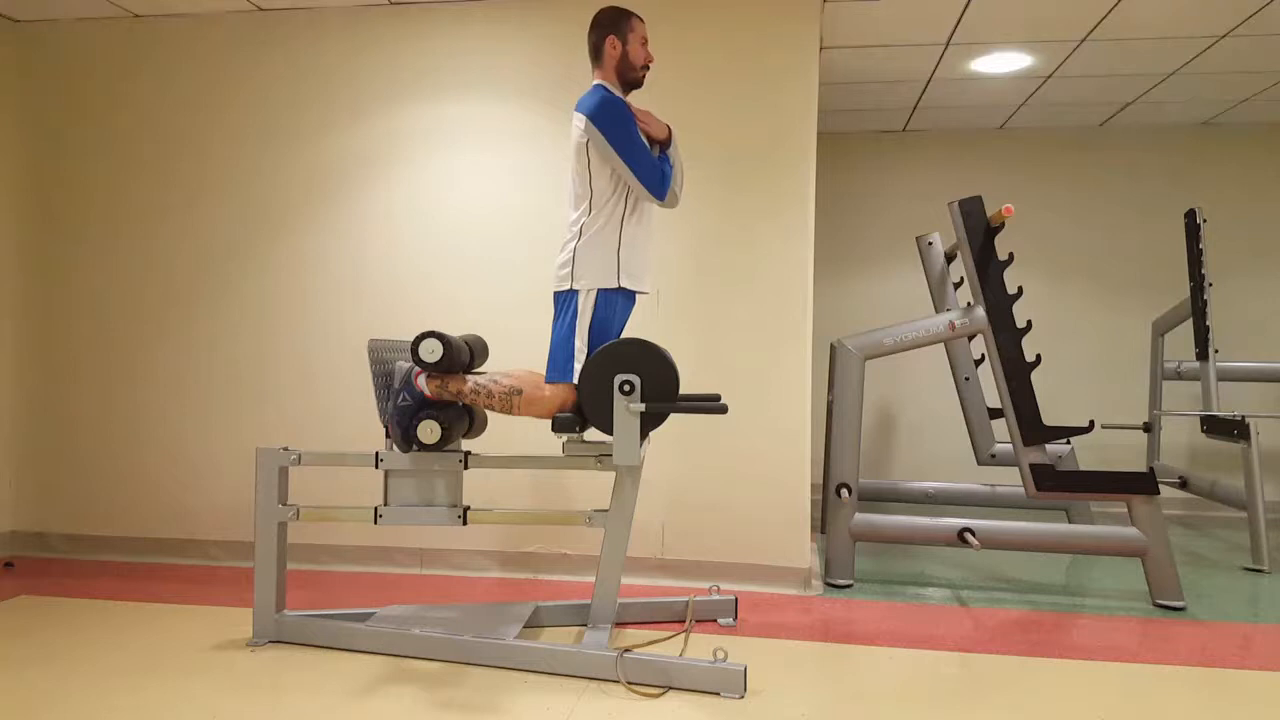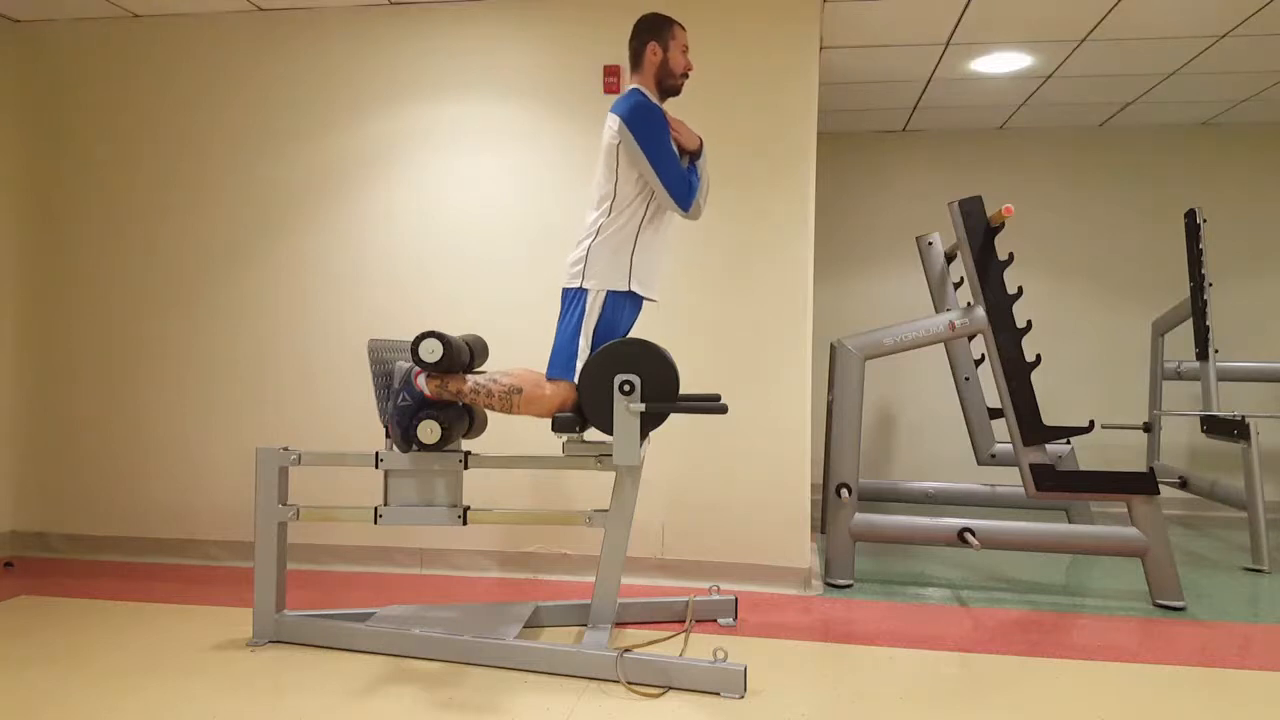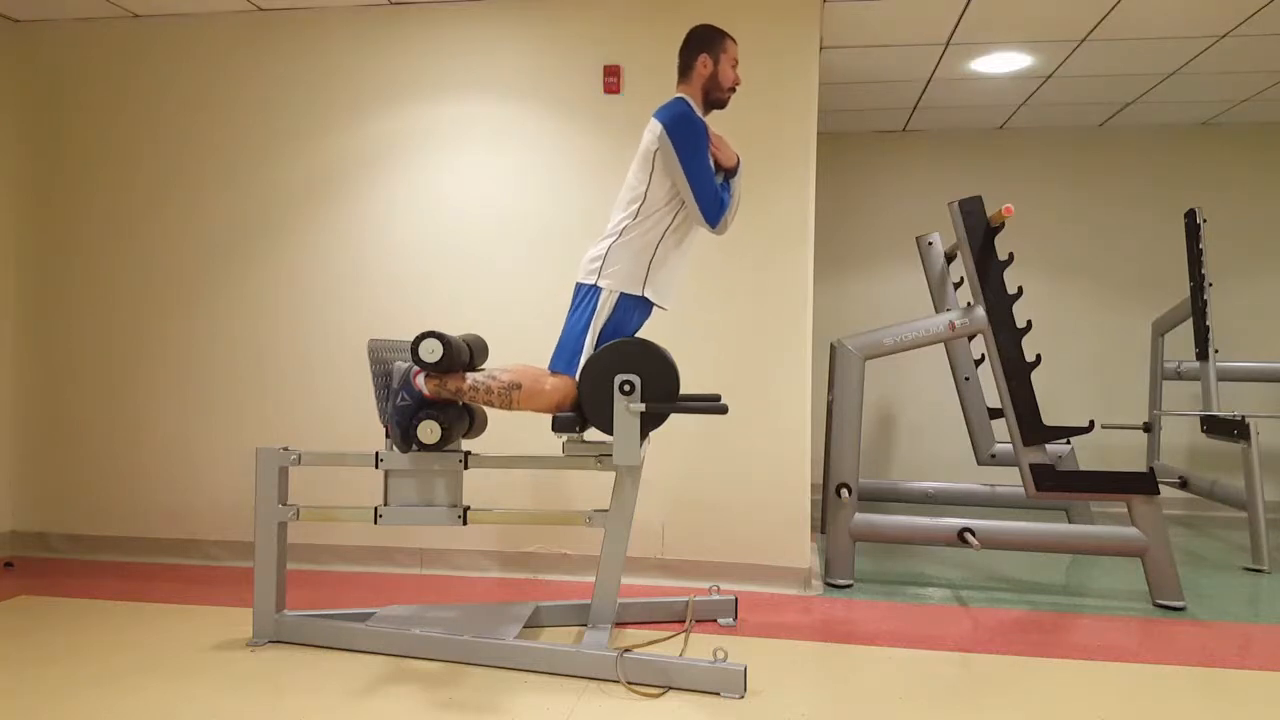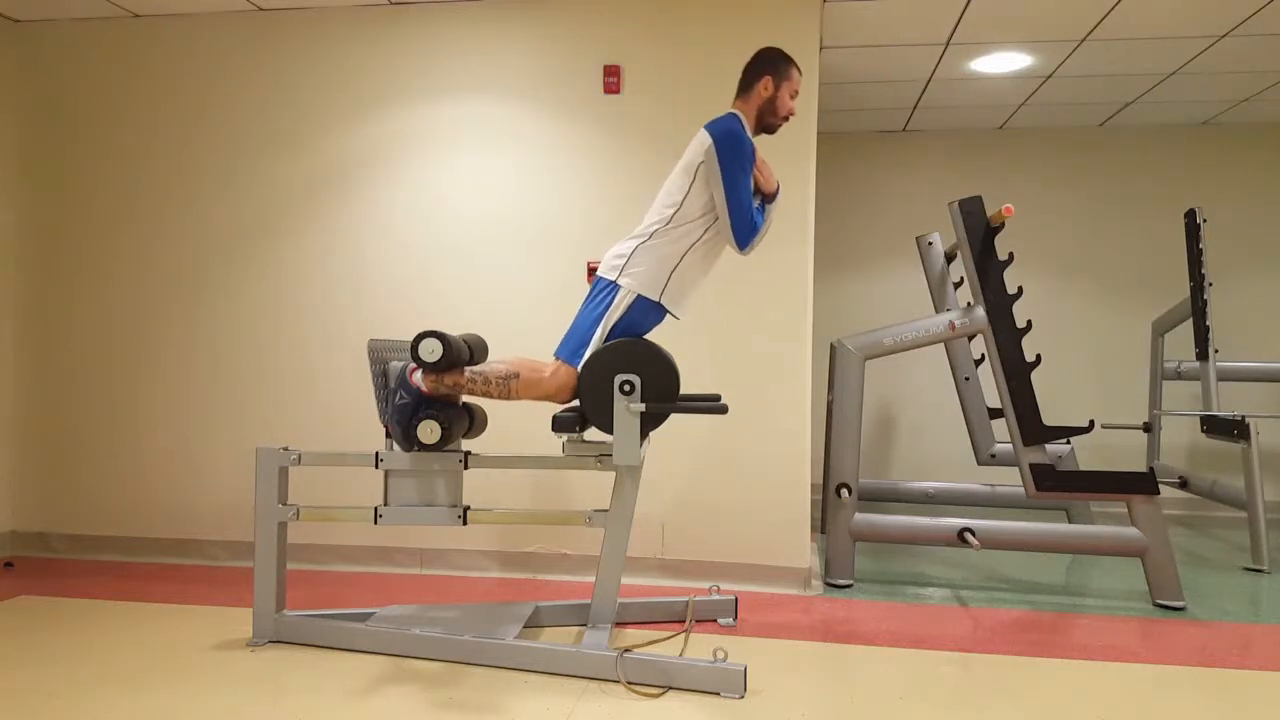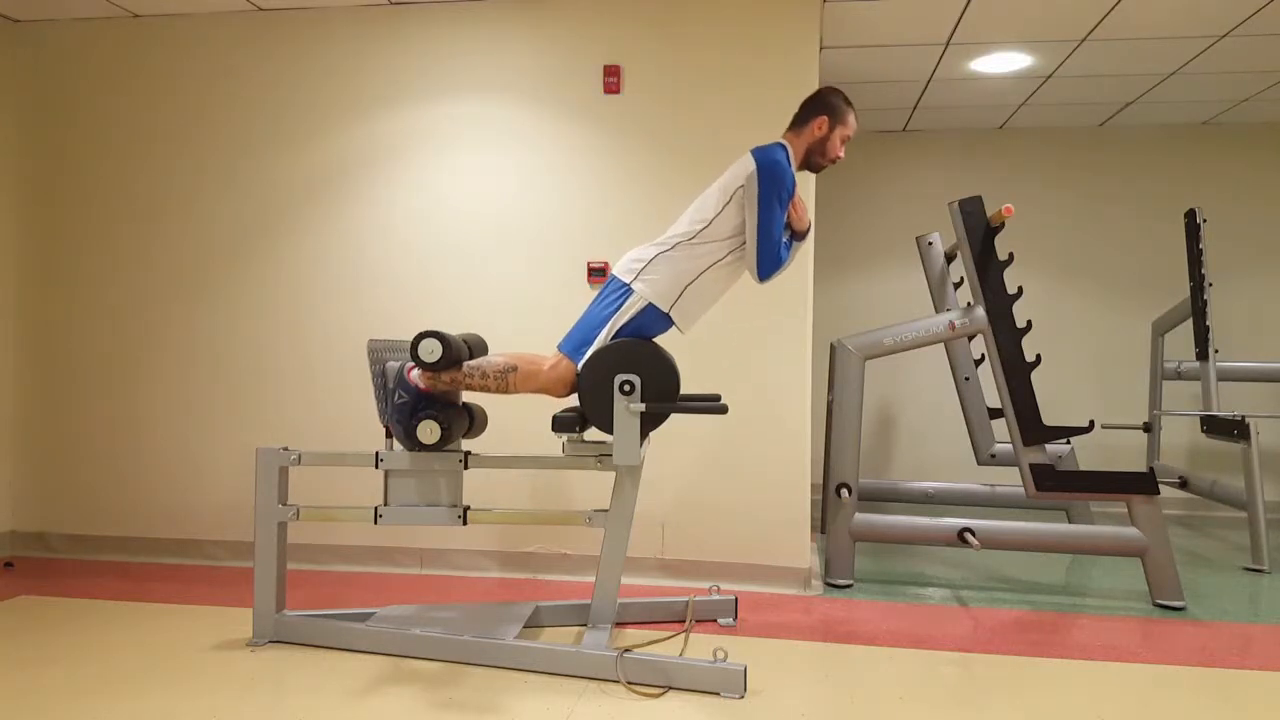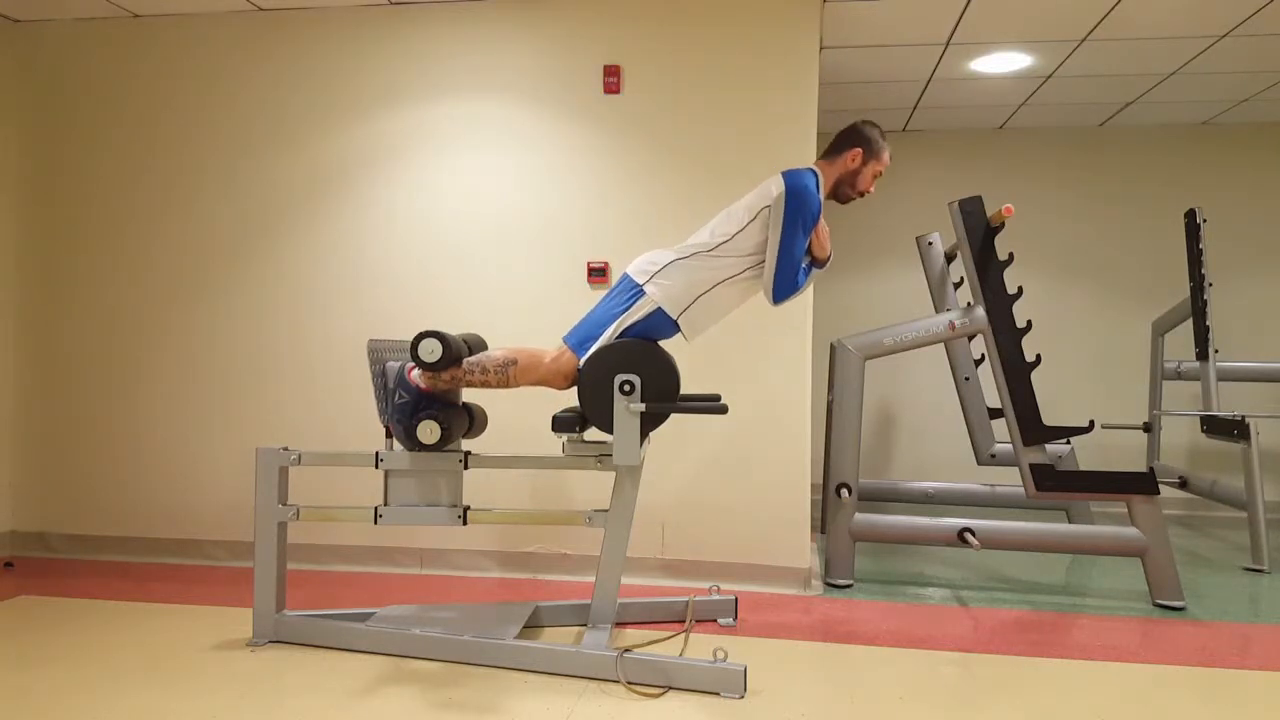
dt=0.7s
person 1, frame 1
left shoulder: (615, 111)
right shoulder: (606, 106)
left elbow: (672, 193)
right elbow: (661, 190)
left wrist: (664, 139)
right wrist: (661, 147)
left hip: (608, 277)
right hip: (594, 278)
left knee: (561, 389)
right knee: (559, 396)
left ankle: (436, 381)
right ankle: (423, 383)
person 1, frame 2
left shoulder: (647, 116)
right shoulder: (640, 110)
left elbow: (695, 205)
right elbow: (685, 201)
left wrist: (694, 150)
right wrist: (690, 156)
left hip: (618, 280)
right hip: (604, 279)
left knee: (559, 387)
right knee: (559, 395)
left ankle: (434, 381)
right ankle: (423, 383)
person 1, frame 3
left shoulder: (686, 126)
right shoulder: (683, 120)
left elbow: (719, 220)
right elbow: (713, 216)
left wrist: (729, 168)
right wrist: (724, 171)
left hip: (629, 284)
right hip: (617, 281)
left knee: (562, 384)
right knee: (560, 391)
left ankle: (436, 381)
right ankle: (422, 382)
person 1, frame 4
left shoulder: (730, 140)
right shoulder: (732, 136)
left elbow: (744, 235)
right elbow: (742, 237)
left wrist: (768, 194)
right wrist: (764, 196)
left hip: (642, 286)
right hip: (637, 283)
left knee: (565, 380)
right knee: (559, 381)
left ankle: (437, 377)
right ankle: (423, 381)
person 1, frame 5
left shoulder: (769, 167)
right shoulder: (775, 166)
left elbow: (765, 260)
right elbow: (764, 266)
left wrist: (797, 231)
right wrist: (797, 231)
left hip: (650, 290)
right hip: (650, 289)
left knee: (561, 373)
right knee: (557, 374)
left ankle: (439, 369)
right ankle: (421, 378)
person 1, frame 6
left shoulder: (798, 190)
right shoulder: (802, 191)
left elbow: (775, 277)
right elbow: (779, 288)
left wrist: (816, 257)
right wrist: (816, 259)
left hip: (660, 291)
right hip: (660, 294)
left knee: (560, 369)
right knee: (557, 366)
left ankle: (434, 372)
right ankle: (419, 378)
